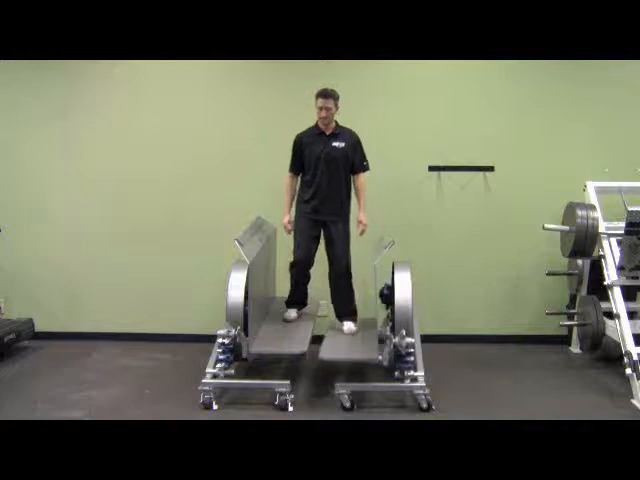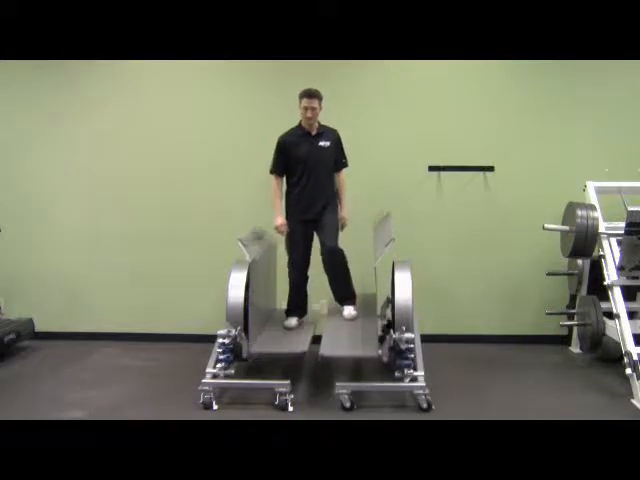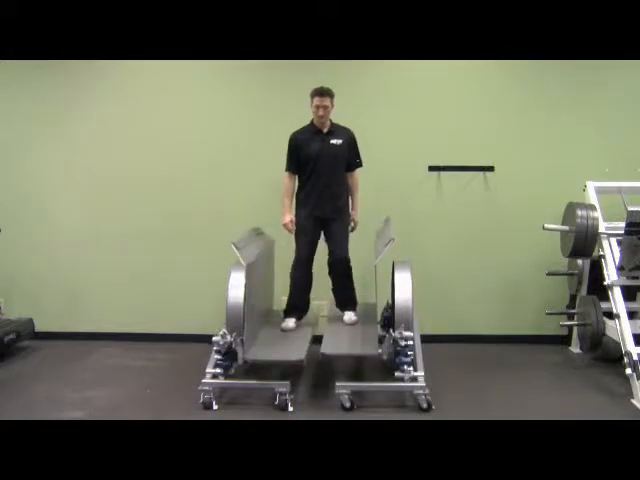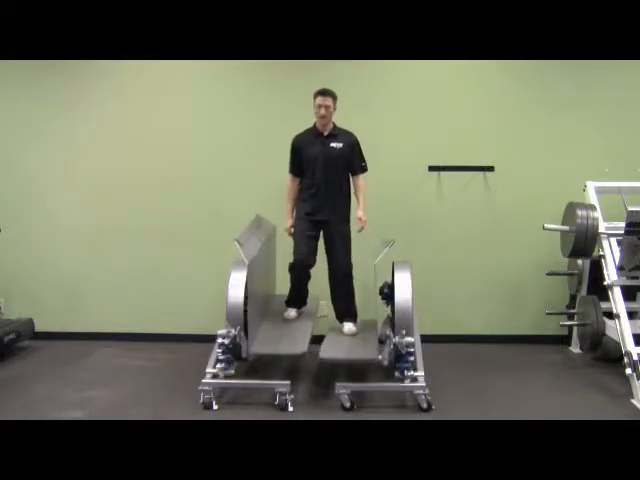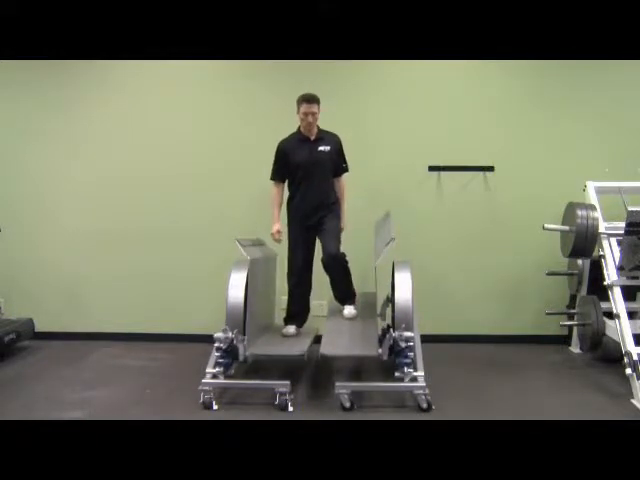
dt=0.5s
person 1, frame 1
left shoulder: (350, 139)
right shoulder: (303, 139)
left elbow: (358, 176)
right elbow: (293, 176)
left wrist: (362, 211)
right wrist: (287, 211)
left hip: (338, 213)
right hip: (307, 212)
left knee: (340, 265)
right knee: (301, 260)
left ankle: (347, 316)
right ankle: (295, 304)
person 1, frame 2
left shoulder: (332, 137)
right shoulder: (287, 140)
left elbow: (338, 174)
right elbow: (277, 178)
left wrist: (343, 207)
right wrist: (278, 214)
left hip: (326, 209)
right hip: (298, 212)
left knee: (332, 250)
right knee: (298, 262)
left ankle: (347, 301)
right ankle: (296, 311)
person 1, frame 3
left shoulder: (346, 136)
right shoulder: (298, 138)
left elbow: (352, 173)
right elbow: (290, 176)
left wrist: (354, 207)
right wrist: (287, 211)
left hip: (337, 210)
right hip: (307, 209)
left knee: (340, 258)
right knee: (302, 260)
left ankle: (347, 307)
right ankle: (294, 313)
person 1, frame 4
left shoulder: (348, 140)
right shoulder: (300, 141)
left elbow: (357, 176)
right elbow: (294, 179)
left wrist: (361, 208)
right wrist: (289, 214)
left hip: (337, 213)
right hip: (307, 212)
left knee: (341, 265)
right knee: (301, 261)
left ankle: (347, 317)
right ankle: (295, 303)
person 1, frame 5
left shoulder: (333, 141)
right shoulder: (286, 146)
left elbow: (338, 179)
right elbow: (278, 185)
left wrist: (342, 213)
right wrist: (276, 220)
left hip: (328, 213)
right hip: (299, 217)
left knee: (333, 255)
right knee: (298, 269)
left ankle: (348, 300)
right ankle: (294, 319)
